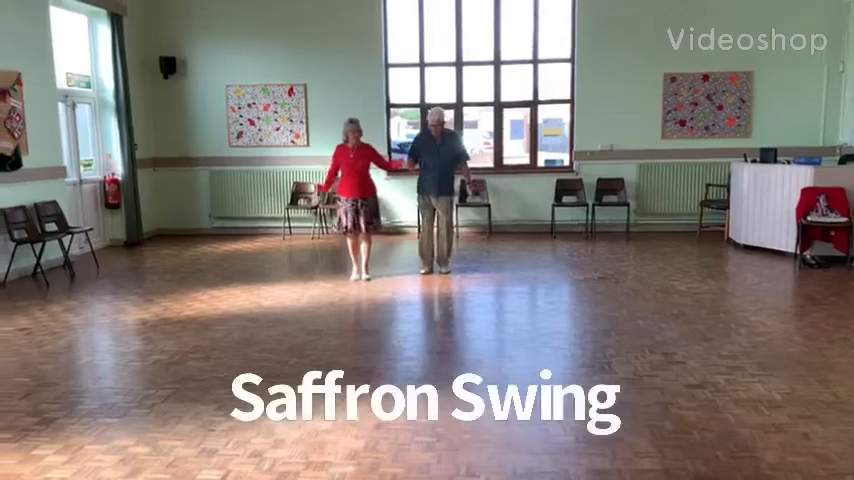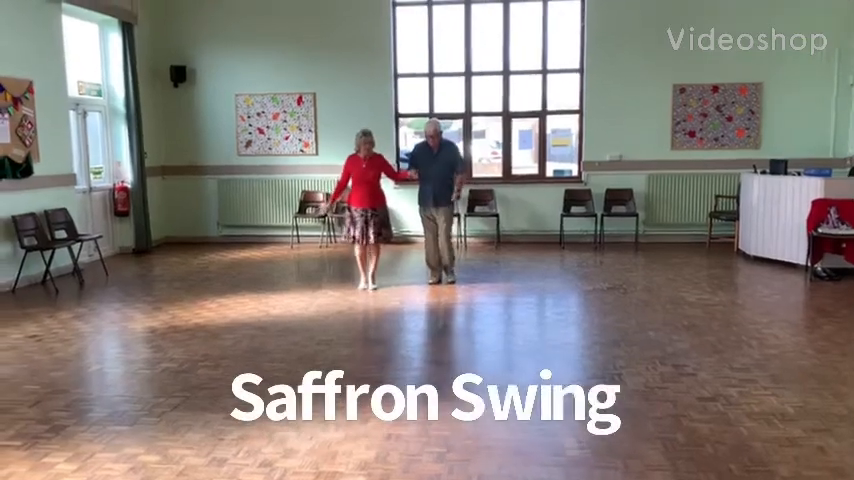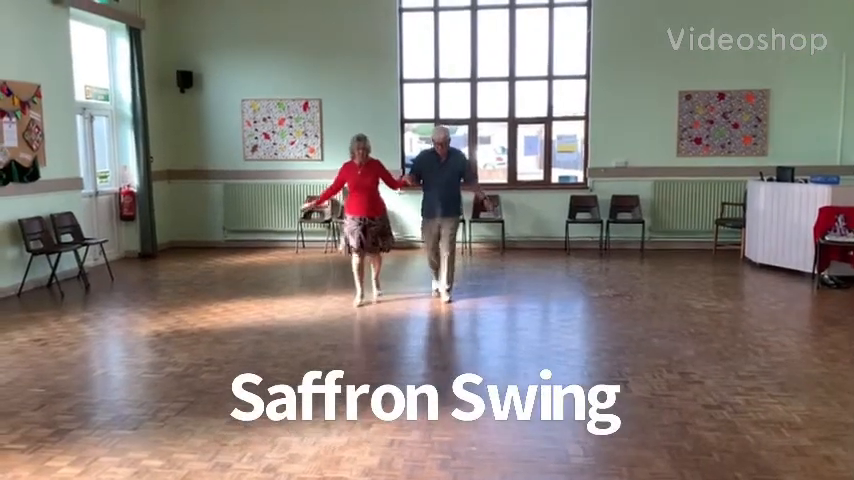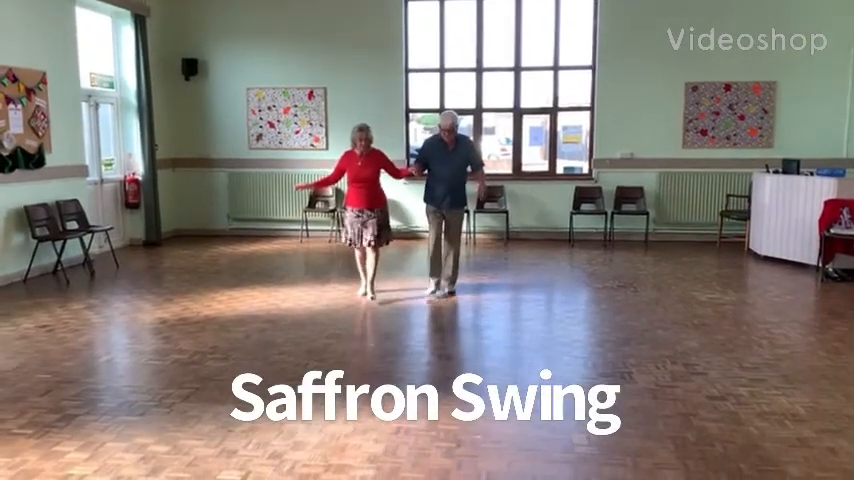
dt=0.7s
person 1, frame 1
left shoulder: (454, 138)
right shoulder: (420, 138)
left elbow: (462, 163)
right elbow: (412, 160)
left wrist: (468, 181)
right wrist: (411, 164)
left hip: (445, 191)
right hip: (425, 190)
left knee: (445, 228)
right knee: (426, 227)
left ankle: (444, 262)
right ankle: (426, 263)
person 1, frame 2
left shoulder: (451, 148)
right shoulder: (419, 149)
left elbow: (460, 172)
right elbow: (412, 170)
left wrist: (457, 189)
right wrist: (413, 173)
left hip: (445, 201)
right hip: (426, 201)
left knee: (445, 237)
right knee: (430, 238)
left ankle: (449, 270)
right ankle: (435, 273)
person 1, frame 3
left shoulder: (458, 157)
right shoulder: (423, 157)
left elbow: (470, 180)
right elbow: (414, 179)
left wrist: (482, 197)
right wrist: (410, 179)
left hip: (451, 212)
right hip: (430, 212)
left knee: (447, 251)
right knee: (430, 248)
left ankle: (445, 288)
right ankle: (437, 279)
person 1, frame 4
left shoulder: (466, 144)
right shoulder: (430, 144)
left elbow: (477, 167)
right elbow: (420, 166)
left wrist: (481, 183)
right wrist: (416, 169)
left hip: (456, 202)
right hip: (434, 201)
left knee: (453, 243)
right knee: (434, 240)
left ankle: (449, 282)
right ankle: (434, 281)
person 2, frame 1
left shoulder: (367, 149)
right shoulder: (339, 150)
left elbow: (384, 164)
right elbow: (332, 173)
right wrist: (323, 190)
left hip: (366, 196)
right hip: (347, 197)
left knee: (365, 232)
right knee: (351, 233)
left ankle: (365, 268)
right ankle: (355, 268)
person 2, frame 2
left shoulder: (379, 159)
right shoulder: (351, 160)
left elbow: (394, 175)
right elbow: (342, 183)
left wrist: (408, 174)
right wrist: (331, 201)
left hip: (376, 206)
right hip: (356, 207)
left knee: (374, 242)
right knee: (359, 243)
left ankle: (372, 277)
right ankle: (363, 277)
person 2, frame 3
left shoulder: (376, 165)
right shoulder: (347, 167)
left elbow: (393, 184)
right elbow: (334, 189)
left wrist: (404, 181)
right wrist: (316, 202)
left hip: (375, 215)
right hip: (354, 216)
left knee: (375, 252)
right knee: (357, 254)
left ankle: (375, 283)
right ankle: (359, 292)
person 2, frame 4
left shoulder: (377, 155)
right shoulder: (347, 157)
left elbow: (396, 173)
right elbow: (333, 178)
left wrist: (410, 170)
right wrist: (311, 185)
left hip: (375, 207)
right hip: (354, 208)
left knee: (372, 245)
right knee: (358, 246)
left ankle: (370, 284)
right ankle: (363, 281)
